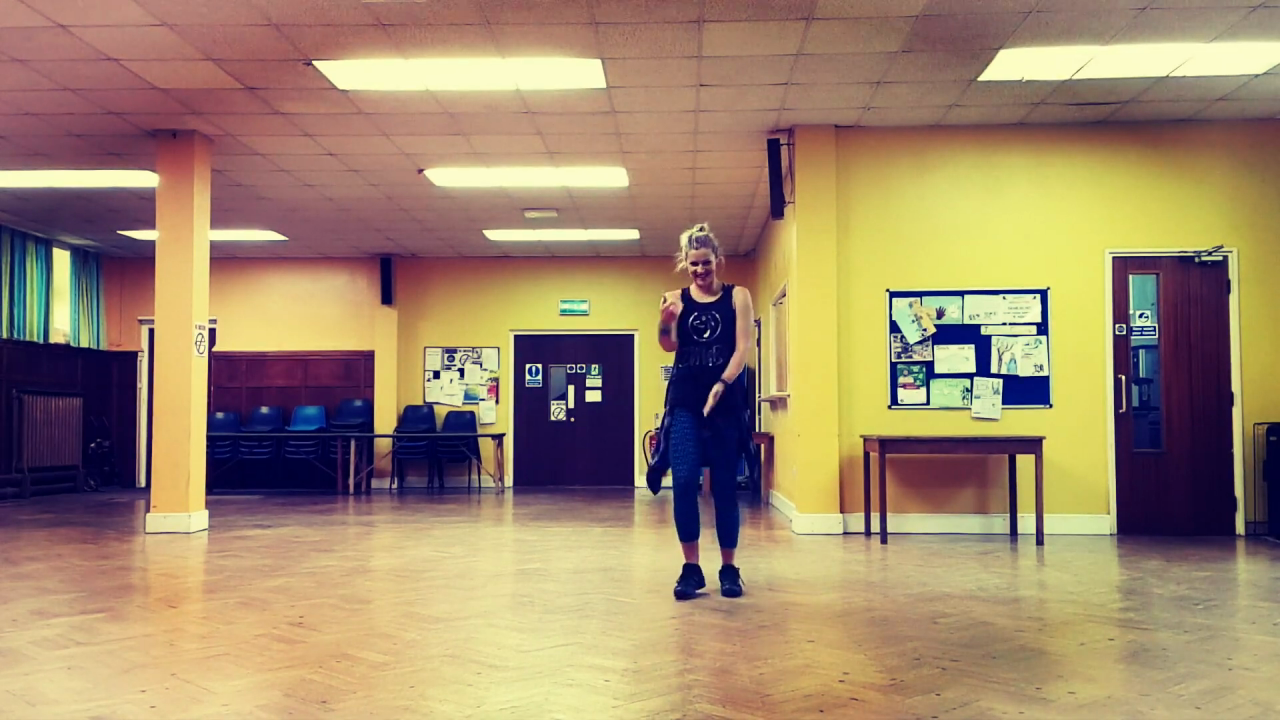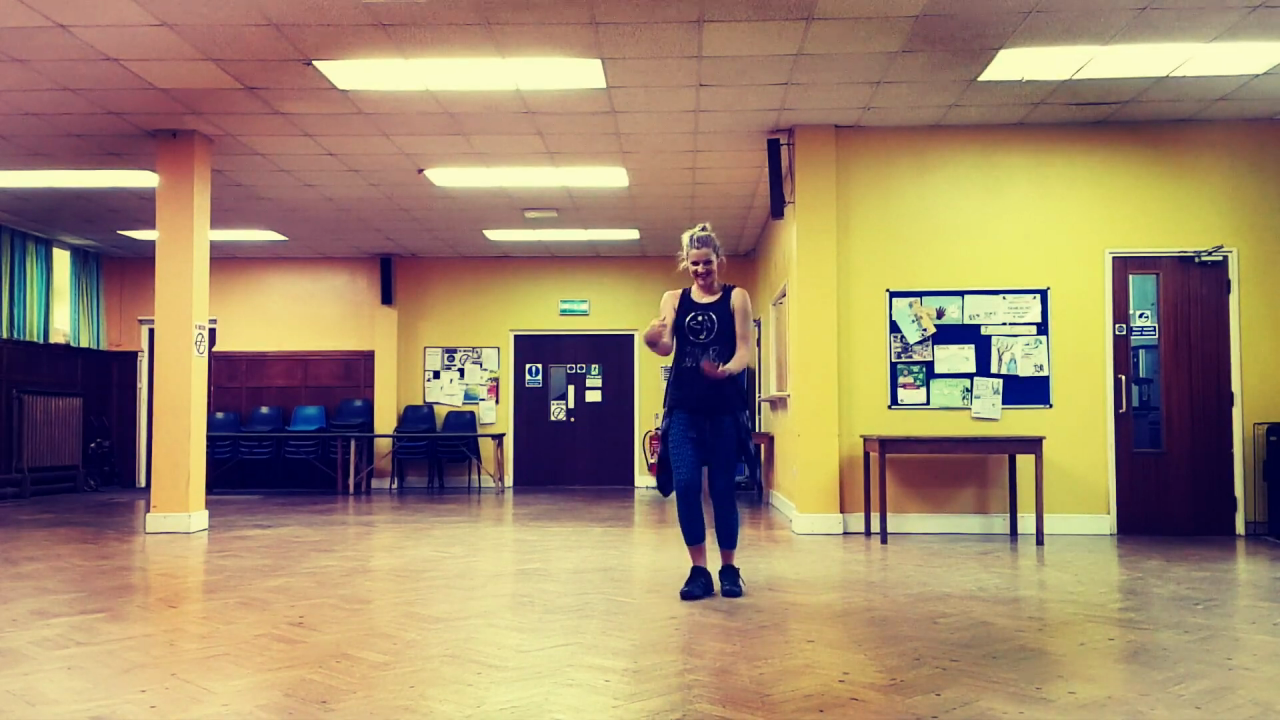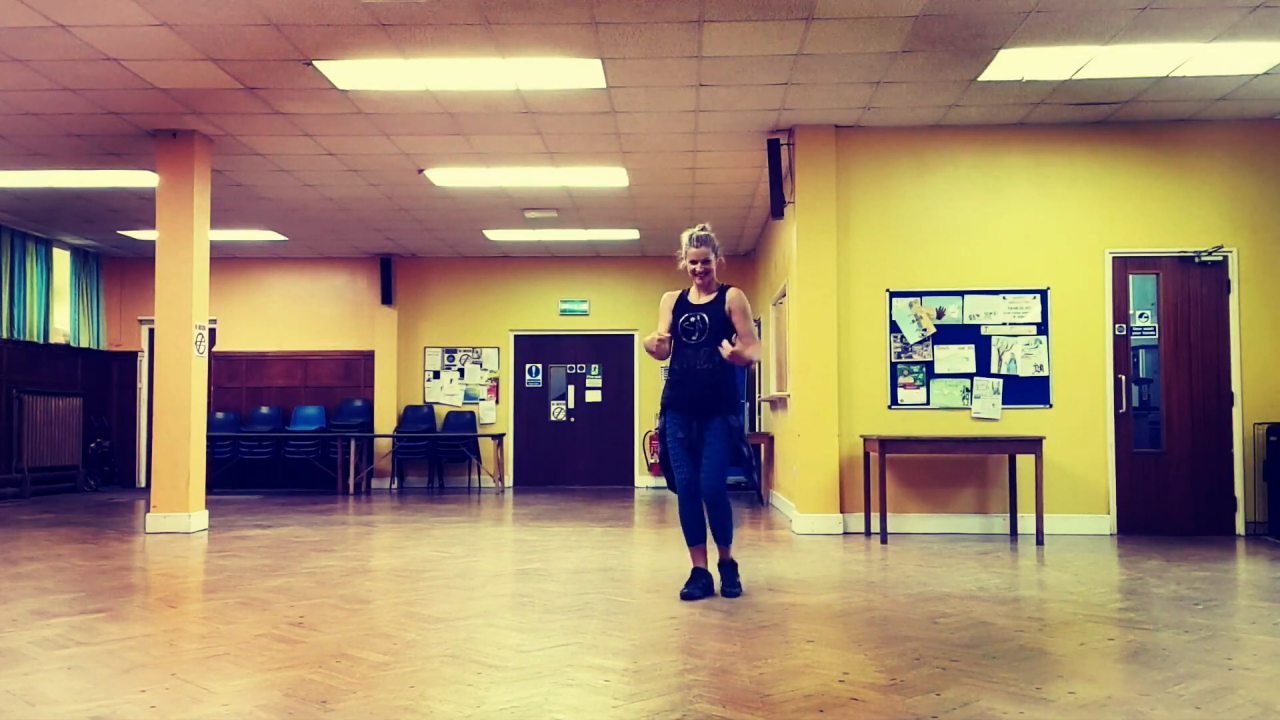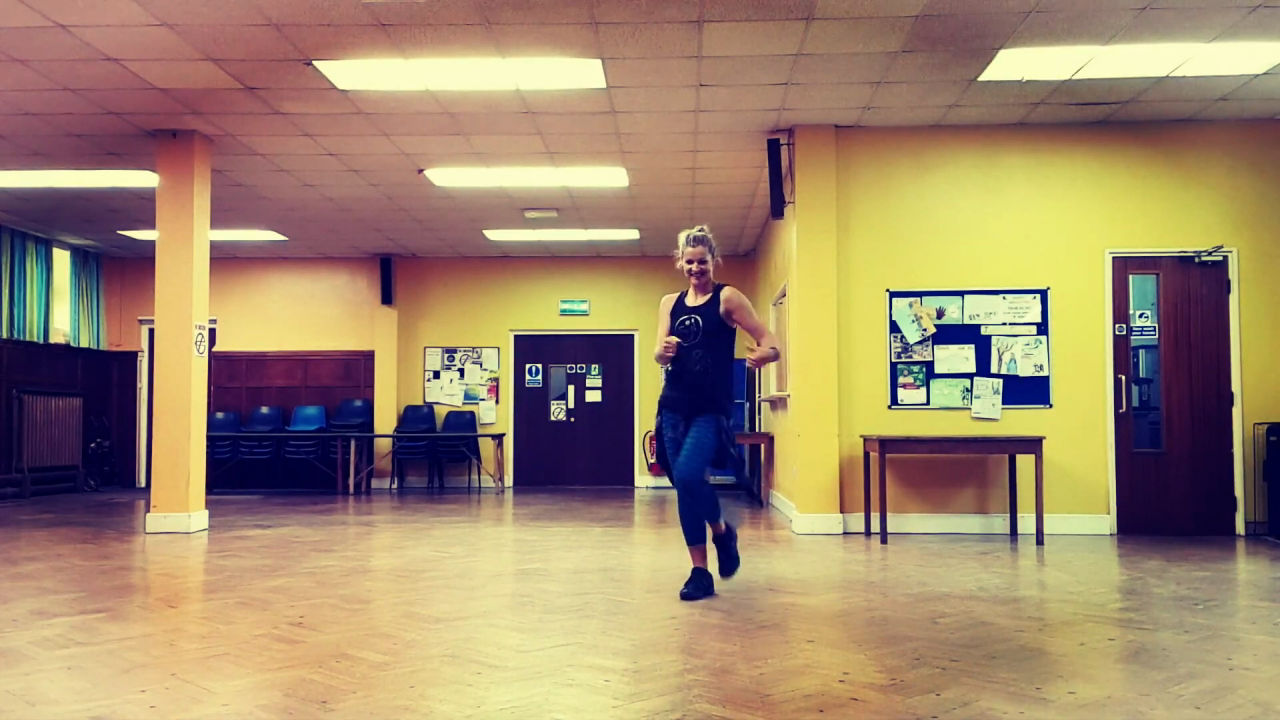
dt=0.1s
person 1, frame 1
left shoulder: (738, 296)
right shoulder: (675, 299)
left elbow: (743, 348)
right elbow: (669, 346)
left wrist: (722, 385)
right wrist: (665, 323)
left hip: (726, 400)
right hip: (685, 402)
left knee: (724, 486)
right knee: (684, 482)
left ankle: (729, 568)
right ankle: (691, 568)
person 1, frame 2
left shoulder: (736, 297)
right shoulder: (673, 299)
left elbow: (746, 350)
right elbow: (664, 349)
left wrist: (728, 370)
right wrist: (653, 337)
left hip: (725, 406)
right hip: (683, 404)
left knee: (723, 486)
right knee: (685, 485)
left ankle: (729, 569)
right ankle: (699, 571)
person 1, frame 3
left shoulder: (733, 297)
right shoulder: (671, 300)
left elbow: (753, 350)
right elbow: (663, 353)
left wrist: (738, 355)
right wrist: (652, 344)
left hip: (719, 407)
right hip: (679, 405)
left knee: (713, 486)
right knee: (686, 487)
left ankle: (727, 562)
right ankle: (700, 572)
person 1, frame 4
left shoulder: (727, 298)
right shoulder: (670, 303)
left elbow: (764, 336)
right elbow: (659, 355)
left wrist: (766, 352)
right wrist: (663, 349)
left hip: (712, 405)
right hip: (674, 404)
left knee: (688, 475)
right knee: (683, 484)
left ankle: (722, 529)
right ankle: (700, 571)
